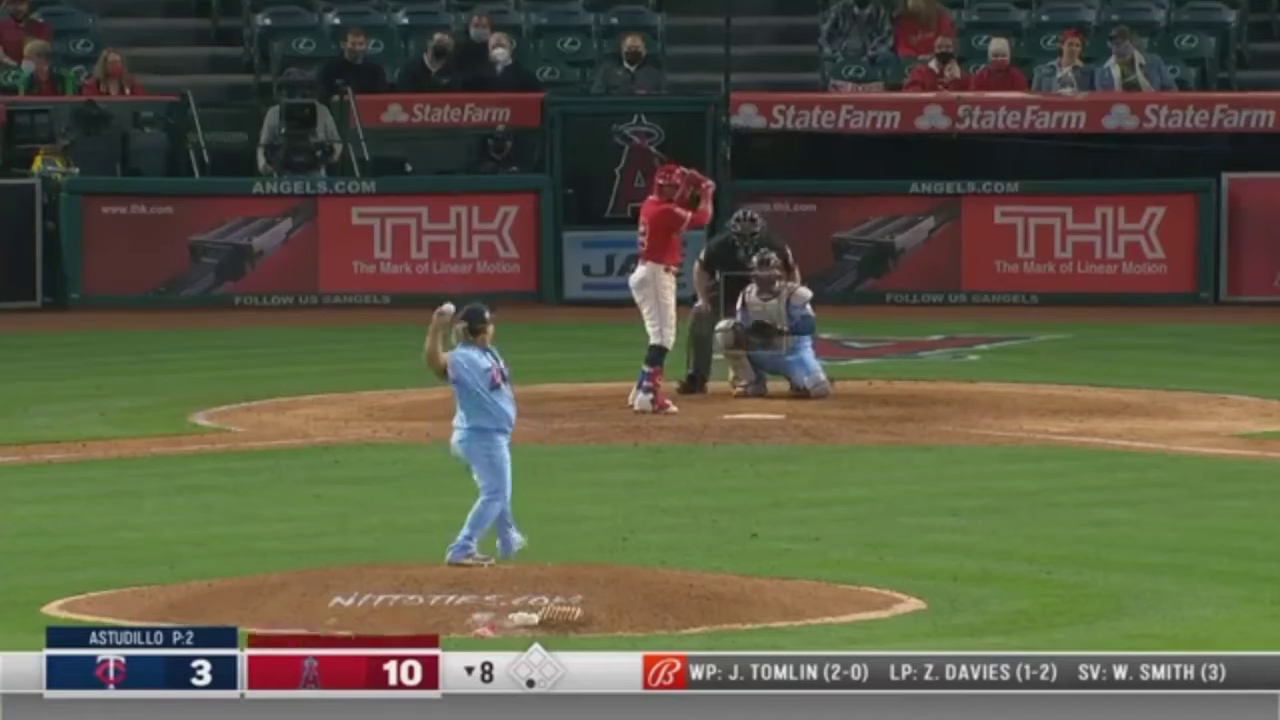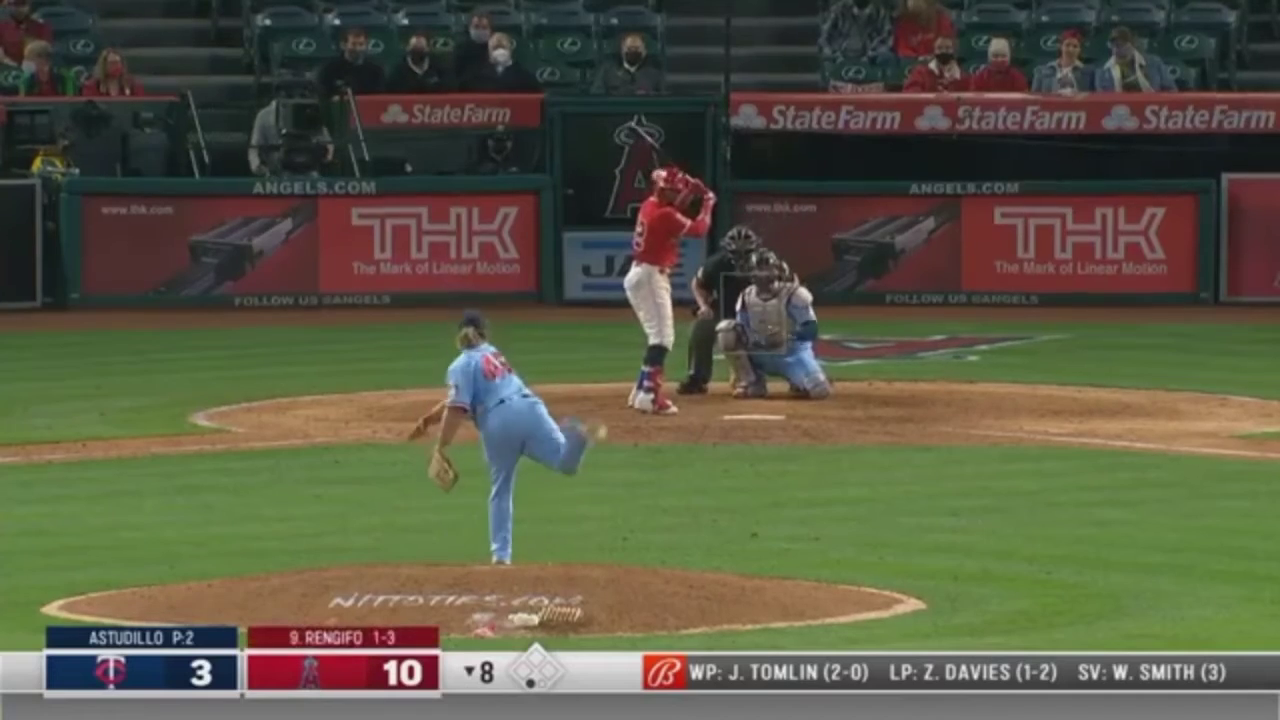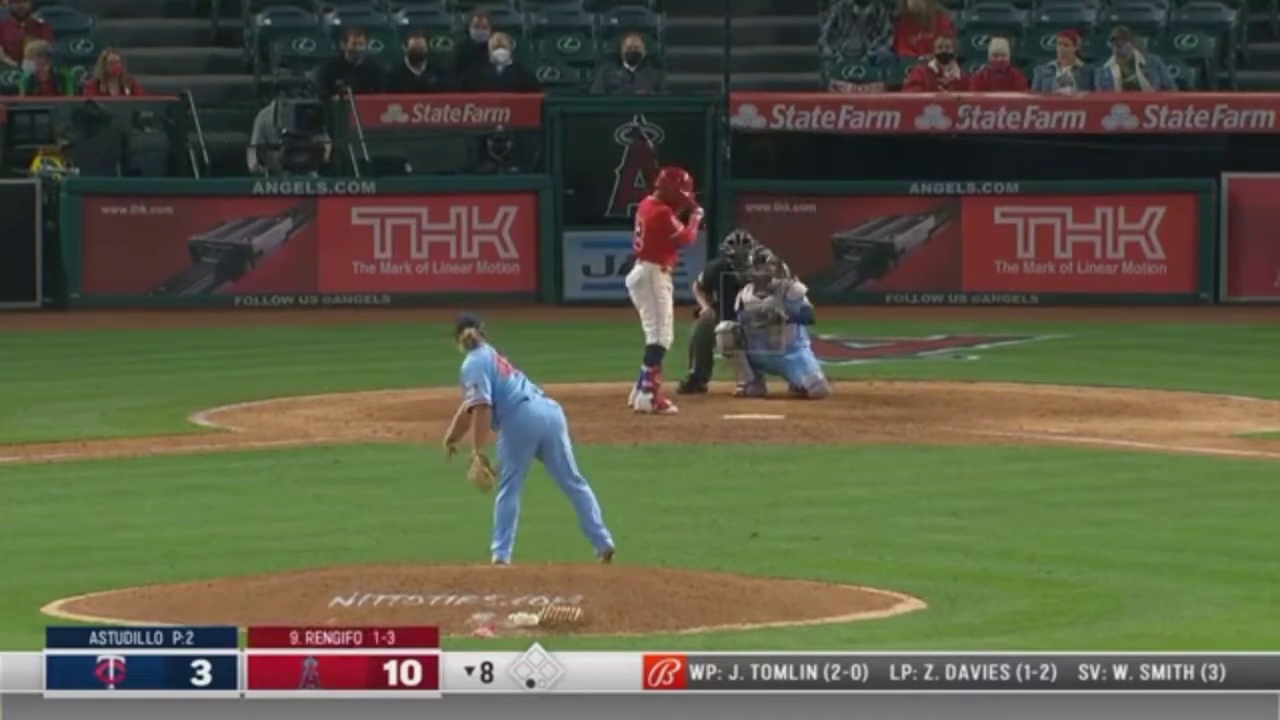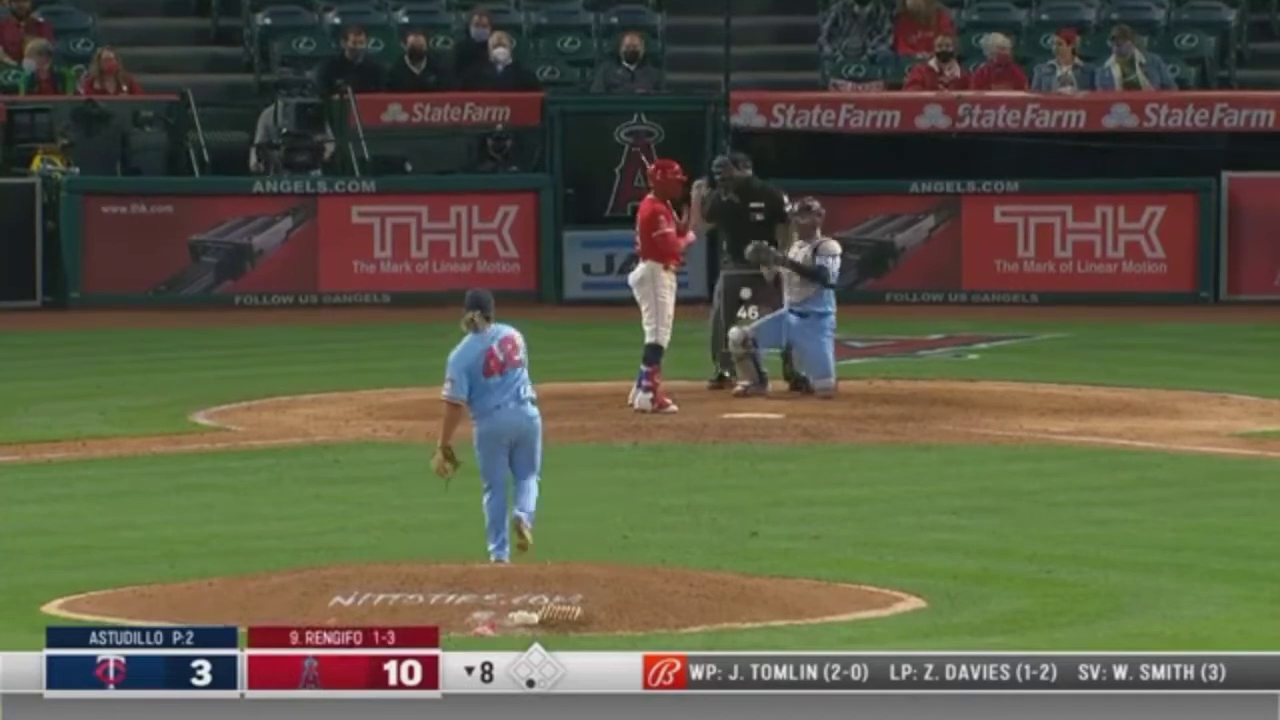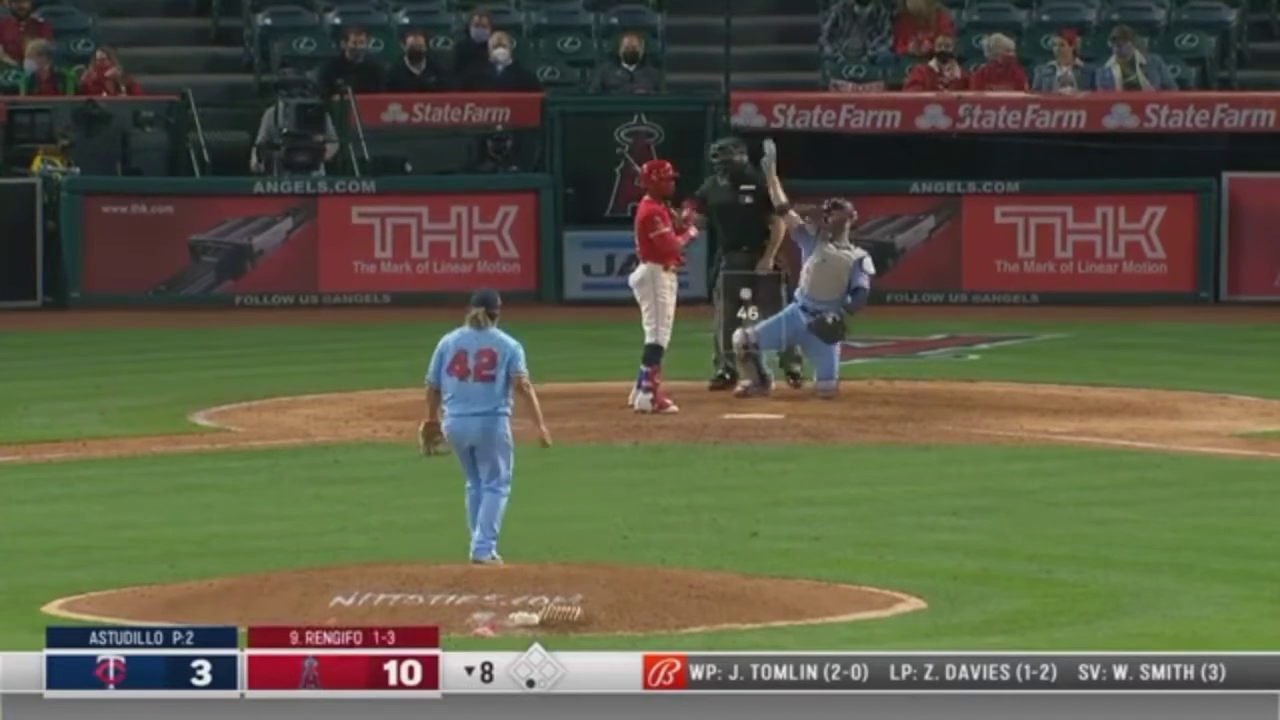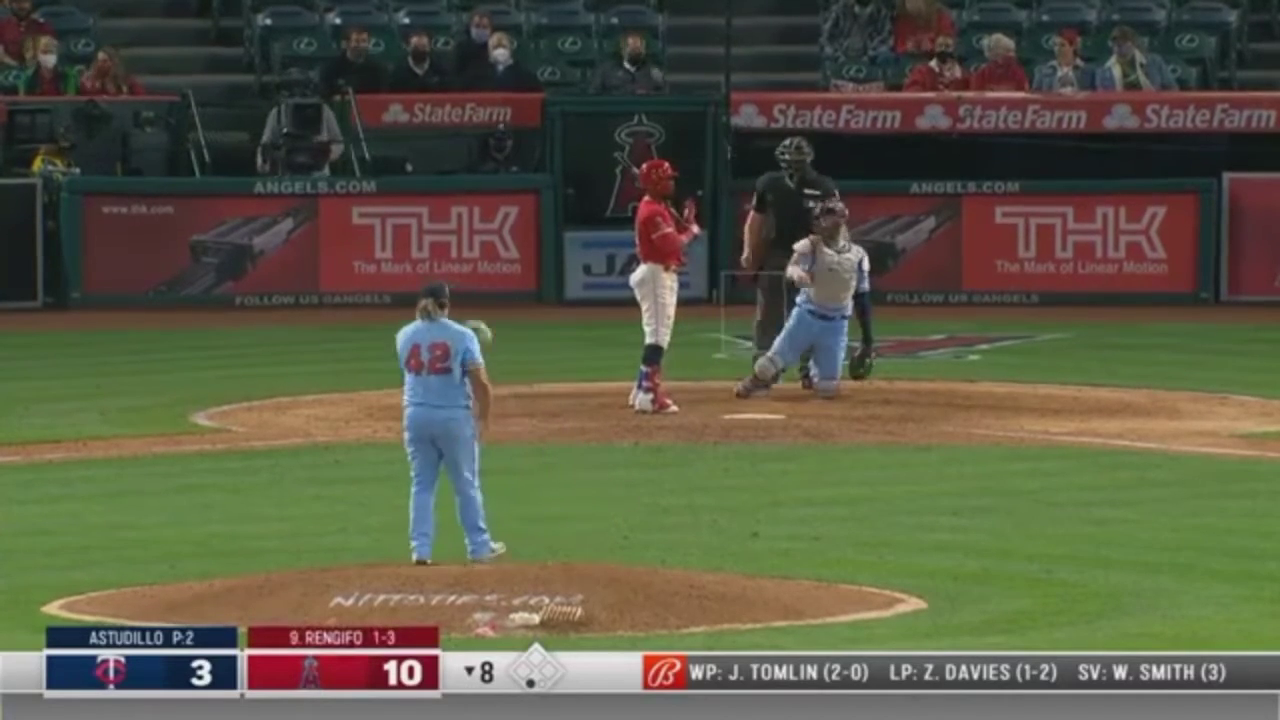
dt=0.7s
person 1, frame 1
left shoulder: (488, 352)
right shoulder: (462, 359)
right elbow: (434, 361)
right wrist: (437, 327)
left hip: (478, 437)
right hip: (484, 438)
left knee: (494, 492)
right knee: (495, 494)
left ankle: (508, 543)
right ankle: (460, 551)
person 1, frame 2
left shoulder: (460, 366)
right shoulder: (493, 353)
left elbow: (457, 409)
left wrist: (441, 448)
right wrist: (427, 420)
left hip: (498, 425)
right hip: (531, 411)
left knee: (501, 491)
right knee: (567, 462)
left ankle: (501, 554)
right ankle: (576, 434)
person 1, frame 3
left shoulder: (472, 365)
right shoulder: (490, 355)
left elbow: (480, 408)
right elbow: (470, 406)
left wrist: (477, 451)
right wrist: (451, 438)
left hip: (520, 422)
right hip: (550, 412)
left knee: (509, 491)
right knee: (573, 482)
left ankle: (501, 554)
right ankle: (603, 543)
person 1, frame 4
left shoulder: (461, 354)
right shoulder: (512, 334)
left elbow: (455, 404)
left wrist: (444, 444)
left hip: (491, 422)
right hip: (526, 414)
left knee: (495, 488)
right knee: (528, 475)
left ankle: (499, 552)
right ankle: (523, 515)
person 1, frame 5
left shoulder: (448, 342)
right shoulder: (508, 345)
left elbow: (432, 387)
right elbow: (523, 387)
left wrist: (431, 420)
right wrist: (540, 424)
left hip: (455, 423)
right hip: (491, 424)
left knee: (474, 483)
right knee: (495, 486)
left ankle: (480, 542)
right ankle: (483, 548)
person 1, frame 6
left shoulder: (404, 335)
right shoulder: (462, 335)
right elbow: (480, 381)
right wrist: (484, 415)
left hip: (416, 416)
right hip: (453, 417)
left knee: (422, 485)
right knee: (466, 485)
left ankle: (420, 549)
right ankle: (479, 546)
person 2, frame 1
left shoulder: (651, 204)
right shoulder: (665, 211)
left elbow: (678, 206)
right elbow: (701, 219)
left wrist: (689, 186)
right wrist: (707, 191)
left hip: (650, 274)
right hip: (656, 276)
left knee: (660, 335)
right knee: (663, 336)
left ankle: (642, 390)
right ankle: (648, 396)
person 2, frame 2
left shoulder: (650, 205)
right shoulder: (665, 214)
left elbow: (675, 208)
right elbow: (699, 229)
left wrist: (692, 193)
right wrist: (708, 202)
left hip: (642, 274)
right hip: (650, 277)
left knee: (657, 336)
right knee: (662, 337)
left ankle: (641, 391)
right ankle: (649, 396)
person 2, frame 3
left shoulder: (647, 204)
right shoulder: (662, 212)
left elbow: (670, 225)
right elbow: (687, 238)
left wrist: (684, 209)
right wrist: (696, 214)
left hip: (645, 272)
right hip: (653, 275)
left knee: (657, 335)
right knee: (661, 336)
left ankle: (641, 391)
right ankle: (647, 396)
person 2, frame 4
left shoulder: (659, 205)
right shoulder: (656, 209)
left elbow: (674, 233)
right elbow: (672, 246)
left wrist: (685, 224)
right wrist: (689, 236)
left hip: (659, 273)
right hip: (656, 274)
left knee: (656, 334)
right knee: (658, 334)
left ankle: (642, 389)
right ankle: (647, 395)
person 2, frame 5
left shoulder: (660, 207)
right shoulder: (651, 211)
left elbow: (674, 233)
right elbow: (671, 246)
left wrist: (685, 220)
right wrist: (691, 231)
left hip: (663, 274)
right hip: (655, 274)
left knee: (657, 334)
right knee: (658, 335)
left ankle: (642, 390)
right ankle: (648, 395)
person 2, frame 6
left shoulder: (660, 207)
right shoulder: (652, 211)
left elbow: (675, 233)
right elbow: (674, 245)
left wrist: (686, 219)
right wrist: (692, 229)
left hip: (663, 275)
right hip: (656, 276)
left knee: (657, 335)
right knee: (658, 335)
left ankle: (643, 390)
right ankle: (648, 396)
person 3, frame 1
left shoulder: (773, 246)
right shoulder: (718, 245)
left elbow: (793, 270)
right elbow: (700, 268)
right wrist: (702, 299)
right hip: (726, 294)
right knee: (699, 317)
right ankle: (696, 377)
person 3, frame 2
right shoulder: (716, 263)
right elbow: (697, 284)
right wrist: (704, 306)
right hip: (724, 308)
right knee: (701, 328)
right ankle: (696, 379)
person 3, frame 3
right shoulder: (717, 268)
right elbow: (697, 286)
right wrist: (706, 306)
right hip: (725, 311)
right knee: (701, 331)
right ankle: (697, 378)
person 3, frame 4
left shoulder: (770, 195)
right shoulder: (719, 197)
left elbow: (788, 230)
right elbow: (700, 226)
right wrist: (696, 199)
right hip: (732, 266)
right knee: (720, 319)
right ankle: (723, 371)
person 3, frame 5
left shoulder: (761, 183)
right shoulder: (711, 186)
left elbow: (778, 223)
right elbow: (695, 216)
left wrist: (769, 257)
left hip: (760, 259)
right hip: (729, 259)
right knee: (724, 316)
left ankle: (792, 366)
right ankle: (726, 371)
person 3, frame 6
left shoulder: (824, 187)
right shoulder: (768, 183)
right elbow: (756, 217)
right wrist: (749, 250)
right hip: (776, 258)
right knee: (768, 315)
left ankle: (809, 369)
person 4, frame 1
left shoulder: (793, 294)
right shoulder: (747, 296)
left elbow: (808, 325)
right elbow: (740, 331)
left wrist: (779, 329)
right wrist: (750, 331)
left hip: (793, 354)
right hip: (761, 354)
left knee: (819, 389)
right knee: (725, 328)
left ankle: (796, 378)
right ankle: (753, 382)
person 4, frame 2
left shoulder: (794, 294)
right shoulder: (747, 296)
left elbow: (811, 330)
right elbow: (740, 331)
left wrist: (786, 336)
left hip: (793, 354)
right hip: (761, 355)
left knee: (819, 390)
right knee: (726, 328)
left ankle: (797, 380)
right ankle: (753, 382)
person 4, frame 3
left shoulder: (790, 289)
right shoulder: (745, 294)
left elbow: (808, 316)
right elbow: (742, 327)
left wrist: (782, 316)
left hip: (793, 352)
right hip: (763, 351)
left knee: (818, 389)
right knee: (725, 330)
left ankle: (798, 380)
right ankle: (752, 382)
person 4, frame 4
left shoulder: (827, 247)
right shoulder: (796, 246)
left elbow: (822, 276)
left wrist: (786, 262)
right wrist: (770, 259)
left hip: (816, 322)
right hip: (789, 315)
left knee: (824, 388)
right knee: (737, 337)
left ankle: (807, 375)
right ankle: (757, 382)
person 4, frame 5
left shoulder: (859, 259)
right shoulder: (813, 239)
left elbow: (861, 294)
right elbow: (783, 209)
left wrist: (844, 313)
right wrist: (771, 170)
left hip: (827, 324)
right hip: (797, 314)
left knee: (827, 390)
right knee: (742, 340)
right ankle: (760, 382)
person 4, frame 6
left shoulder: (858, 255)
right shoulder: (810, 246)
left elbow: (862, 299)
right elbow: (792, 267)
left wrist: (867, 340)
right wrist: (797, 272)
left hip: (836, 325)
right hip: (805, 316)
left knee: (828, 389)
right knee: (768, 366)
left ankle: (816, 372)
right ankle: (760, 381)
